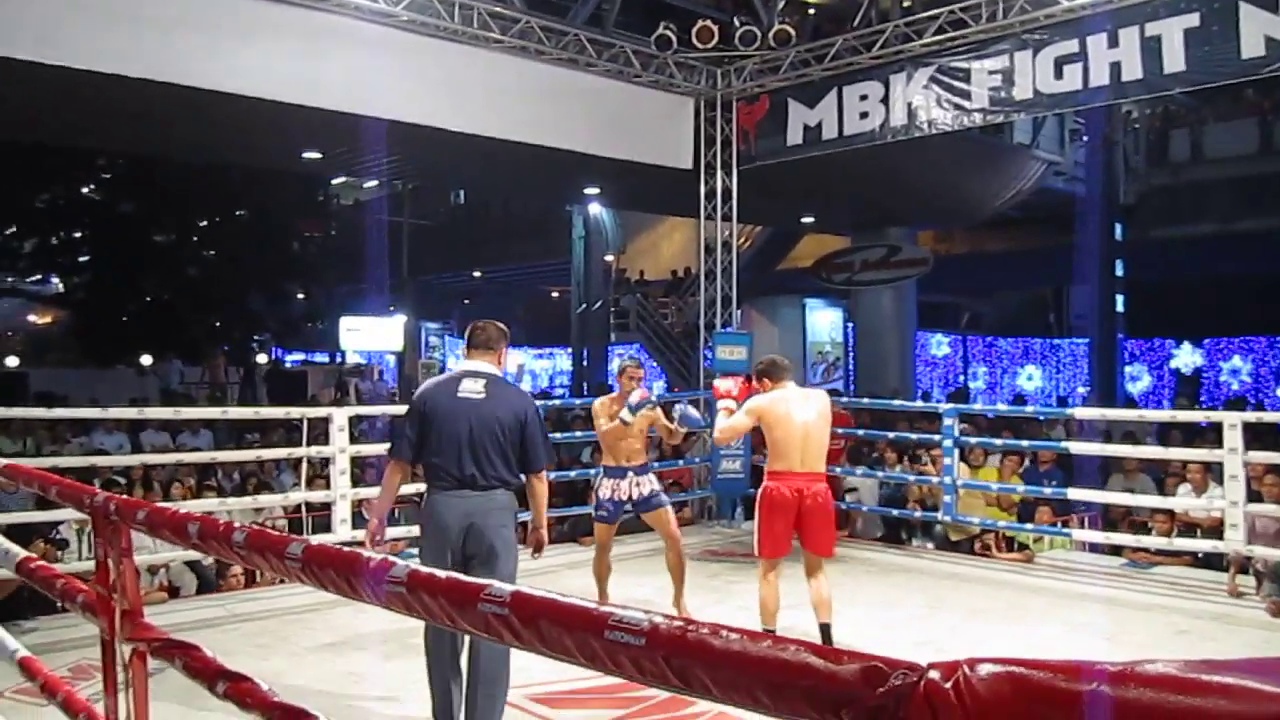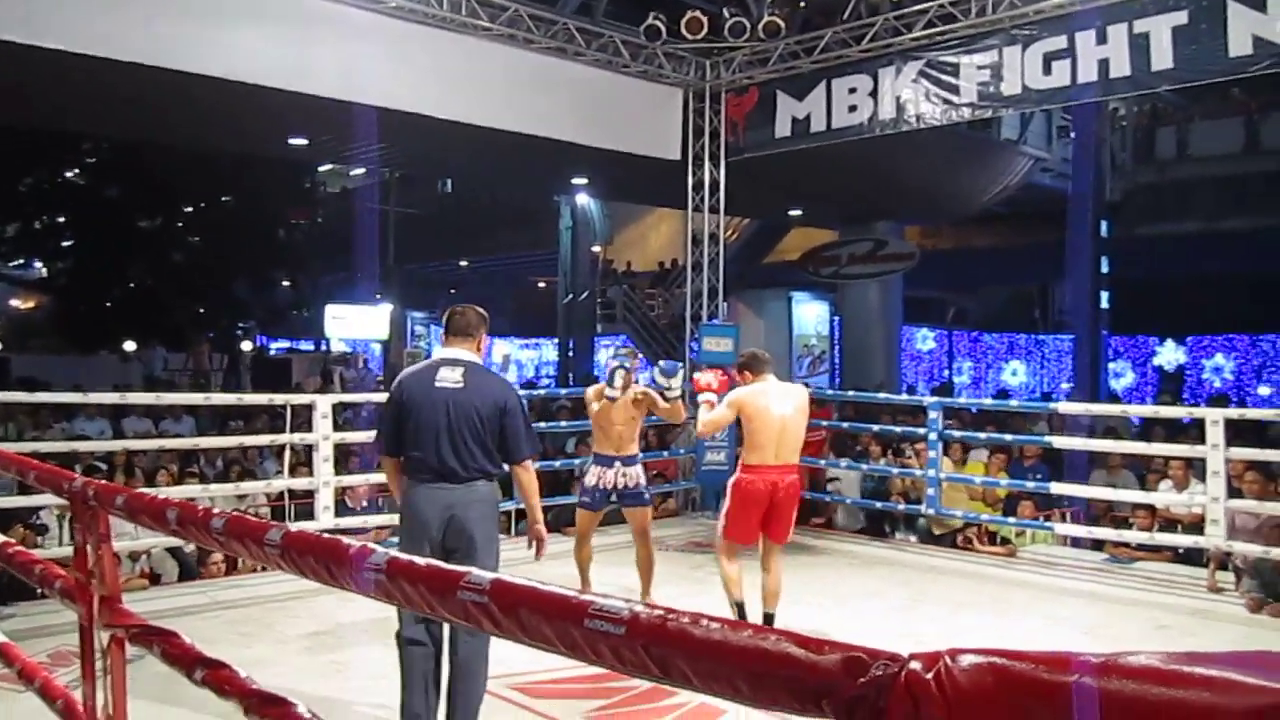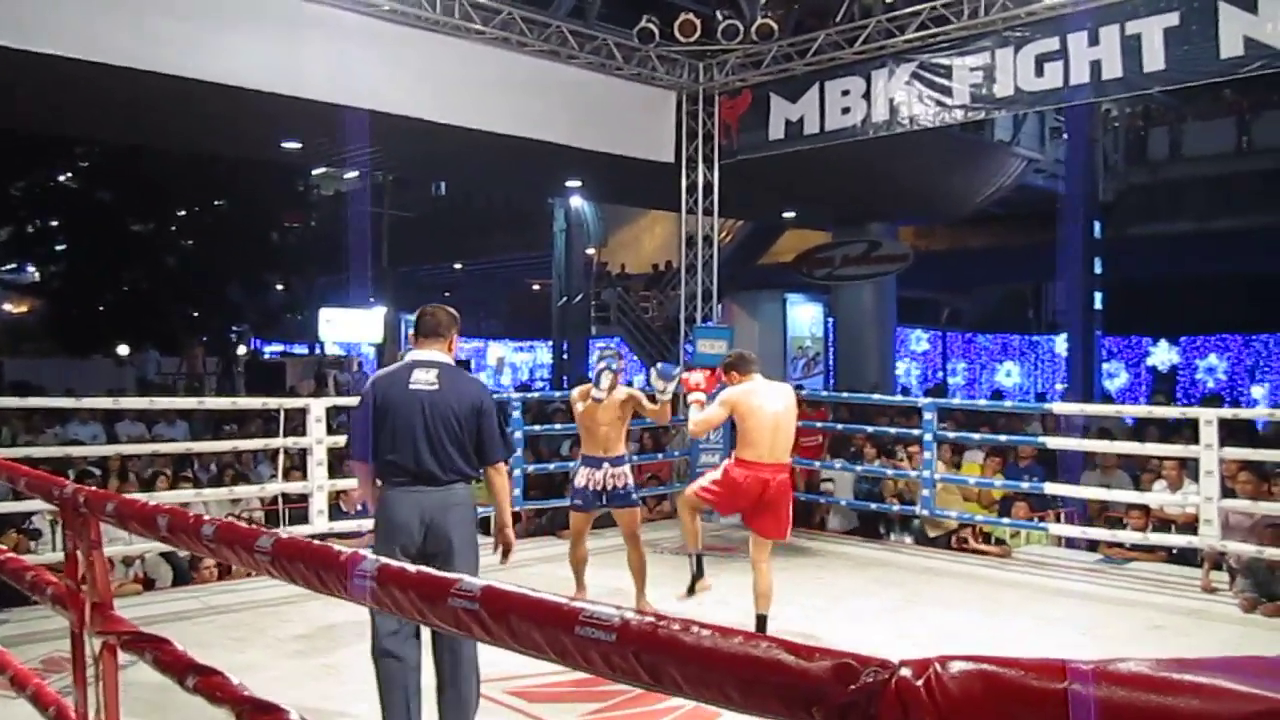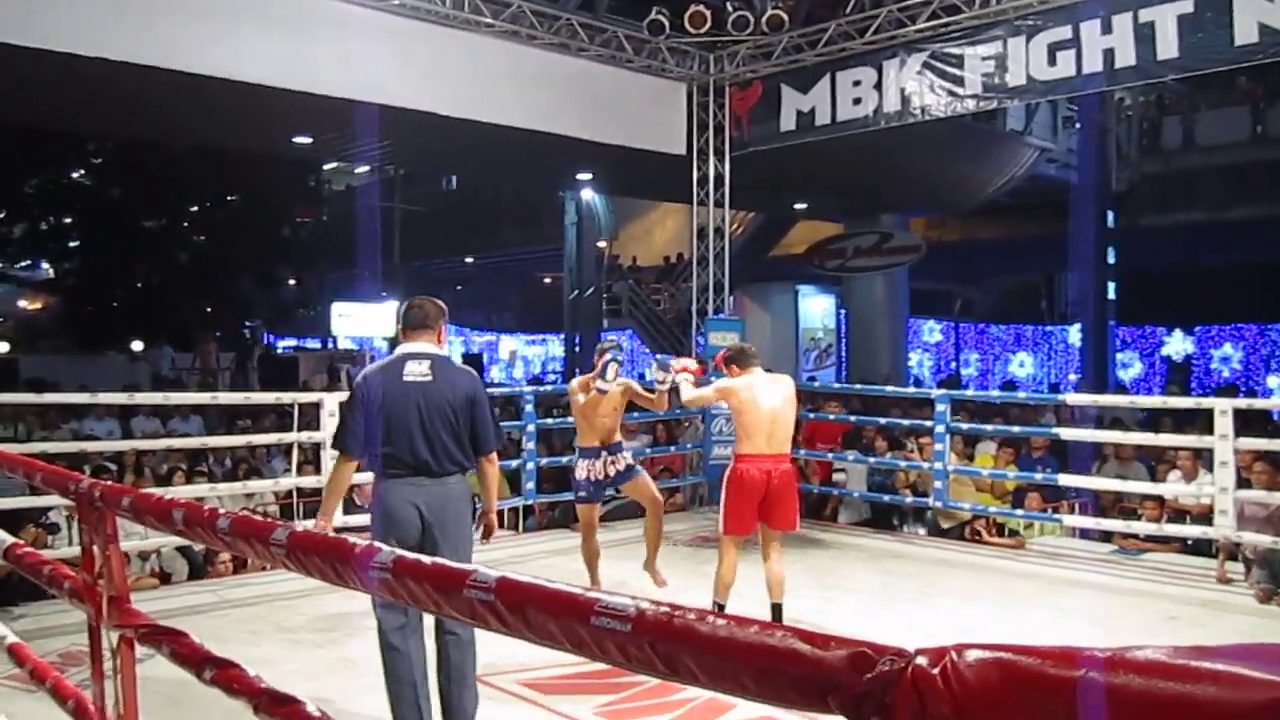
dt=0.3s
person 1, frame 1
left shoulder: (430, 393)
right shoulder: (518, 400)
left elbow: (399, 464)
right elbow: (535, 474)
left wrist: (378, 517)
right wrist: (540, 523)
left hip: (441, 508)
right hip: (493, 511)
left knee: (442, 620)
person 1, frame 2
left shoulder: (407, 382)
right shoulder: (498, 388)
left elbow: (389, 458)
right elbow: (521, 464)
right wrist: (536, 519)
left hip: (422, 501)
right hip: (476, 502)
left knee: (417, 619)
person 1, frame 3
left shoulder: (380, 385)
right shoulder: (473, 389)
left elbow: (361, 464)
right elbow: (495, 467)
right wrist: (504, 522)
left hip: (396, 506)
right hip: (452, 506)
left knee: (393, 628)
person 1, frame 4
left shoulder: (372, 379)
right shoulder: (465, 379)
left elbow: (349, 457)
right elbow: (487, 457)
left wrist: (326, 516)
right wrist: (489, 507)
left hip: (394, 499)
right hip: (449, 498)
left knee: (398, 621)
right knee: (455, 614)
person 2, frame 1
left shoulder: (762, 403)
right shoulder: (822, 398)
left elbow: (720, 436)
left wrist: (725, 405)
left hip: (779, 488)
right hip: (816, 488)
left knee: (770, 573)
right knee: (816, 571)
right ankle: (826, 639)
person 2, frame 2
left shoulder: (742, 395)
right shoulder: (800, 392)
left elbow: (704, 429)
left wrist: (707, 397)
left hip: (752, 480)
right hip: (788, 481)
left knee: (726, 552)
right knee: (771, 560)
left ankle: (742, 622)
right ankle: (768, 629)
person 2, frame 3
left shoulder: (734, 394)
right shoulder: (787, 391)
left elbow: (696, 429)
left wrist: (696, 396)
left hip: (743, 474)
right hip: (778, 479)
left knee: (687, 501)
right knee: (761, 559)
left ankle: (697, 570)
right ankle: (760, 631)
person 2, frame 4
left shoulder: (731, 386)
right shoulder: (787, 382)
left elbow: (689, 398)
left wrist: (684, 376)
left hip: (747, 470)
right hip: (782, 469)
left knee: (730, 548)
right knee: (772, 549)
right ankle: (777, 621)
person 3, frame 1
left shoulder: (649, 407)
right shoulder: (602, 405)
left elbow: (672, 438)
right elbow: (607, 438)
left wrist: (680, 427)
right wrist: (628, 413)
left hip: (643, 478)
right hip: (612, 480)
left knee: (673, 538)
right knee: (603, 547)
left ankle: (679, 601)
right ankle: (603, 599)
person 3, frame 2
left shoulder: (644, 394)
right shoulder: (595, 392)
left elbow: (678, 417)
right elbow: (598, 419)
left wrist: (673, 389)
right wrist: (612, 389)
left hip: (631, 468)
right hip: (600, 467)
left knee: (643, 536)
right knee: (582, 534)
left ankle: (646, 595)
right ankle: (585, 586)
person 3, frame 3
left shoulder: (630, 395)
right shoulder: (581, 393)
left elbow: (662, 418)
right elbow: (584, 419)
left wrist: (664, 392)
right wrist: (599, 389)
left hip: (619, 469)
right hip: (588, 469)
left knee: (632, 537)
right knee: (577, 537)
left ankle: (641, 597)
right ankle: (580, 589)
person 3, frame 4
left shoulder: (625, 385)
right shoulder: (578, 384)
left elbow: (658, 406)
right elbow: (586, 410)
left wrist: (662, 383)
right wrist: (603, 381)
left hip: (617, 455)
right hip: (588, 460)
left knee: (655, 503)
right knee: (588, 529)
left ankle: (651, 563)
right ankle: (595, 583)
